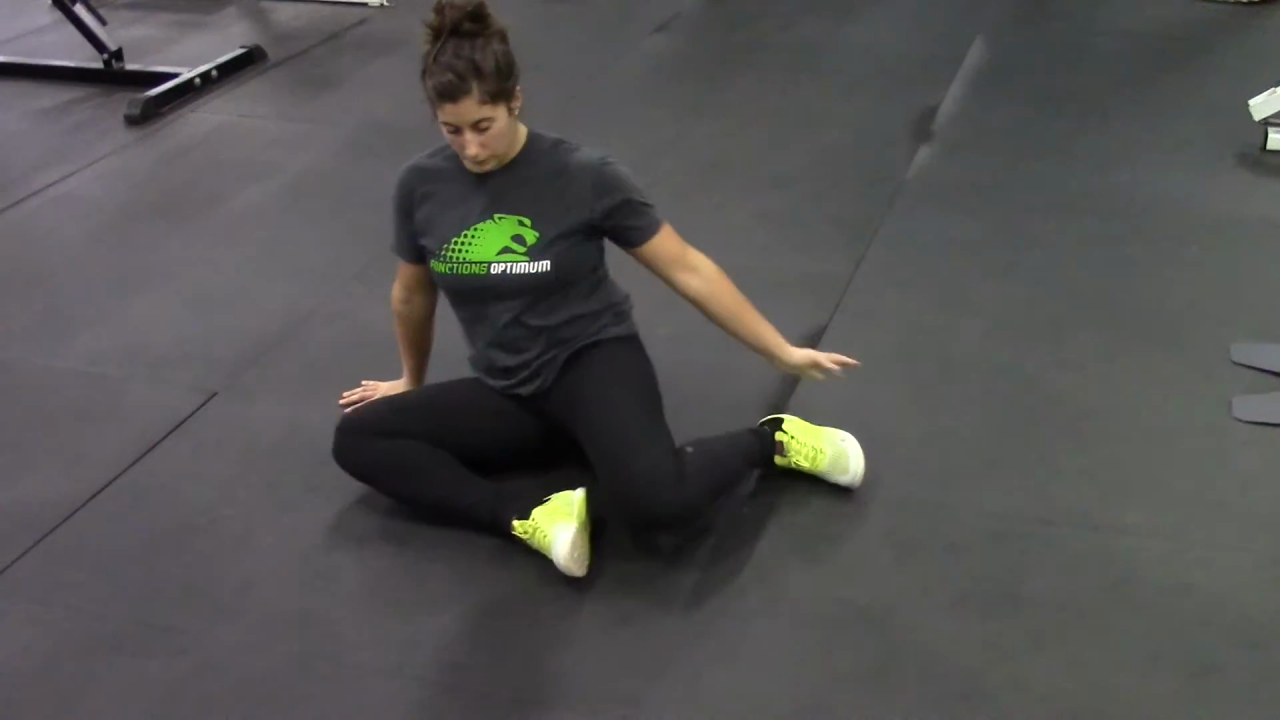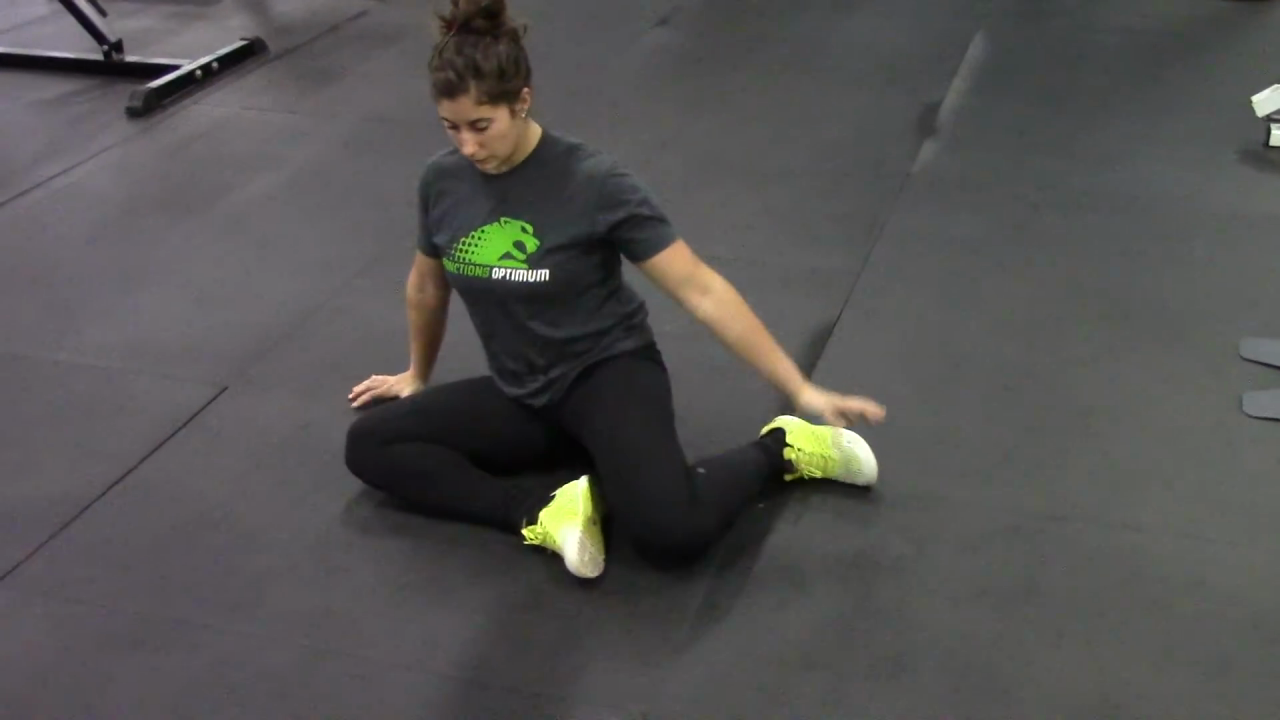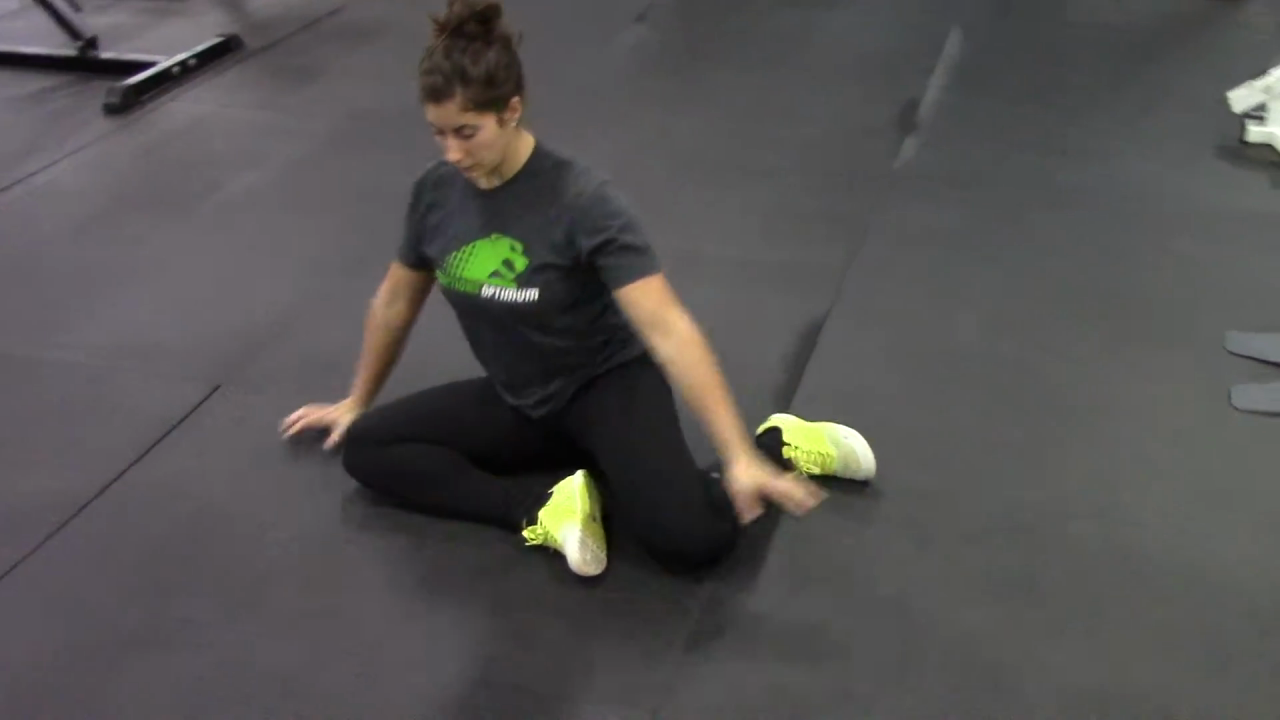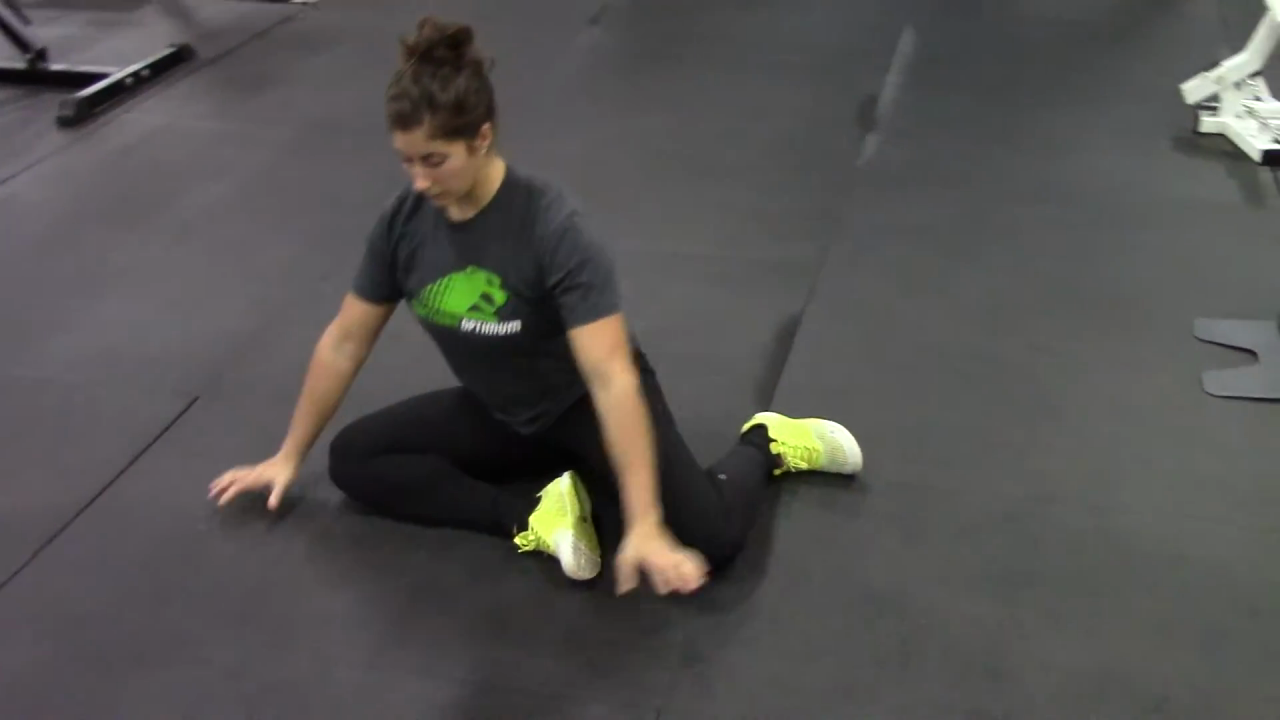
dt=0.2s
person 1, frame 1
left shoulder: (583, 176)
right shoulder: (420, 184)
left elbow: (684, 267)
right elbow: (412, 294)
left wrist: (780, 350)
right wrist: (413, 380)
left hip: (592, 360)
right hip: (507, 394)
left knee: (658, 504)
right knee: (357, 438)
left ankle: (771, 439)
right ankle: (529, 512)
person 1, frame 2
left shoulder: (594, 184)
right shoulder: (442, 180)
left elbow: (699, 289)
right elbow: (427, 285)
left wrist: (800, 389)
right wrist: (417, 374)
left hip: (607, 372)
right hip: (520, 396)
left knee: (671, 533)
right knee: (369, 444)
left ankle: (777, 451)
right ankle: (543, 510)
person 1, frame 3
left shoulder: (581, 203)
right shoulder: (435, 191)
left elbow: (667, 328)
right elbow: (396, 300)
left wrist: (739, 457)
right wrist: (356, 401)
left hip: (605, 382)
right hip: (516, 402)
left knee: (688, 538)
right knee: (365, 449)
left ankle: (774, 446)
right ankle: (544, 507)
person 1, frame 4
left shoulder: (555, 231)
right shoulder: (404, 221)
left elbow: (612, 379)
right elbow: (345, 342)
left wrist: (647, 524)
right wrist: (288, 456)
left hip: (583, 404)
right hip: (498, 415)
left knee: (706, 542)
right knee: (352, 459)
left ankle: (762, 446)
right ankle: (532, 515)
